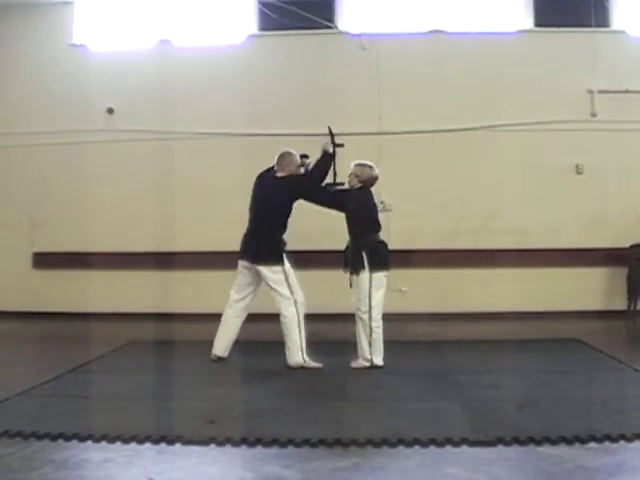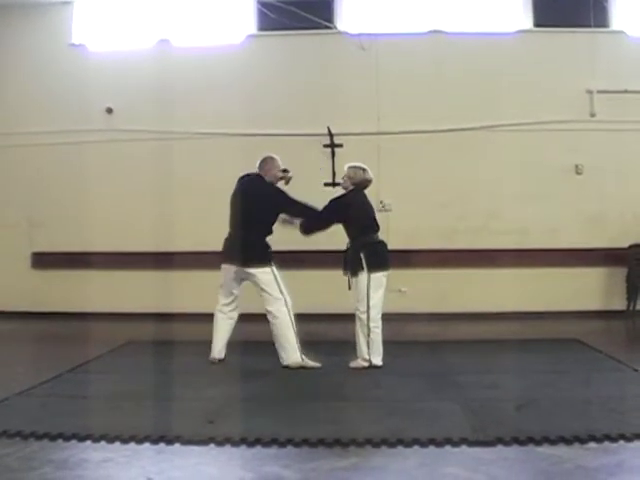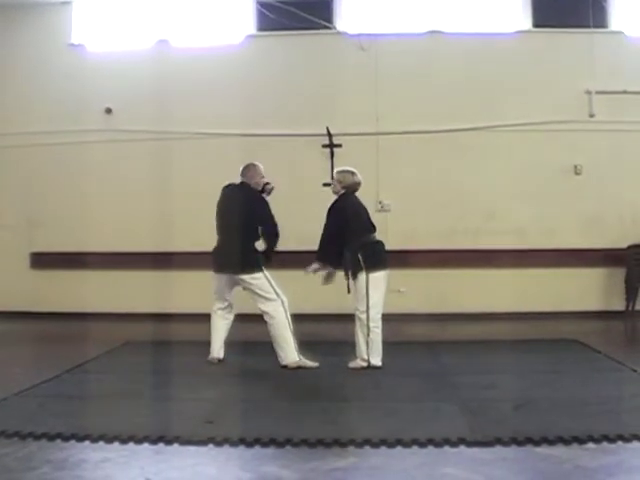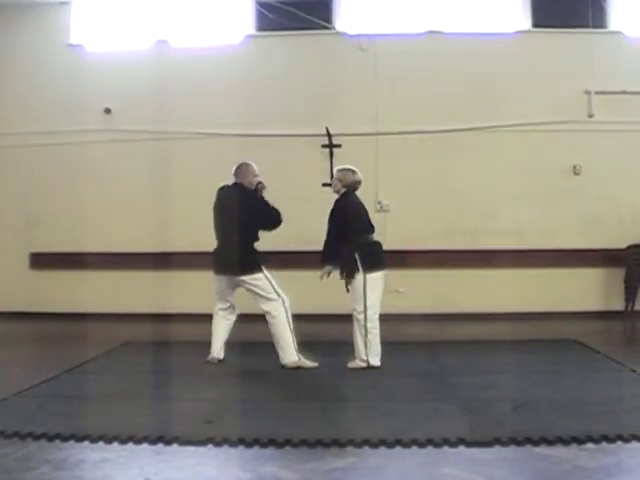
dt=0.2s
person 1, frame 1
left shoulder: (264, 178)
right shoulder: (285, 185)
left elbow: (278, 168)
right elbow: (314, 178)
left wrist: (300, 162)
right wrist: (327, 154)
left hip: (249, 250)
right hip: (269, 253)
left knee: (237, 300)
right knee: (291, 301)
left ankle: (219, 350)
right ankle: (298, 357)
person 1, frame 2
left shoulder: (244, 183)
right shoulder: (269, 192)
right elbow: (296, 208)
left wrist: (279, 176)
right wrist: (318, 215)
left hip: (232, 253)
right hip: (256, 255)
left knee: (226, 304)
right knee: (279, 304)
left ankle: (217, 353)
right ankle: (293, 357)
person 1, frame 3
left shoulder: (227, 193)
right shoulder: (254, 199)
right elbow: (271, 230)
left wrist: (261, 191)
right wrist: (267, 254)
left hip: (222, 260)
right hip: (246, 260)
left knee: (221, 307)
right knee: (275, 305)
left ankle: (216, 353)
right ankle: (291, 357)
person 1, frame 4
left shoulder: (222, 194)
right shoulder: (250, 198)
right elbow: (274, 220)
left hip: (222, 261)
right hip: (245, 262)
left knee: (223, 307)
right knee: (277, 304)
left ankle: (215, 353)
right ankle: (291, 357)
person 2, frame 1
left shoulder: (358, 198)
right shoulder: (359, 197)
left elbow: (325, 196)
right elbow: (329, 196)
left hip: (369, 259)
right hip: (368, 257)
left knee: (368, 311)
right knee: (365, 310)
left ankle: (373, 358)
right ankle: (368, 356)
person 2, frame 2
left shoulder: (349, 201)
right shoulder: (357, 200)
left elbow: (322, 218)
right elbow: (328, 216)
left wrist: (301, 224)
right wrist: (304, 222)
left hip: (368, 259)
right hip: (369, 257)
left knee: (368, 311)
right knee: (365, 310)
left ankle: (372, 358)
right ankle: (368, 356)
person 2, frame 3
left shoulder: (341, 206)
right shoulder: (350, 204)
left elbow: (331, 236)
right elbow: (338, 239)
left wrist: (322, 261)
right wrist: (333, 265)
left hip: (367, 261)
right hip: (370, 259)
left knee: (367, 311)
right knee: (365, 311)
left ankle: (371, 358)
right ankle: (367, 356)
person 2, frame 4
left shoulder: (343, 204)
right shoulder: (351, 202)
left elbow: (335, 235)
left wrist: (329, 262)
right wrist: (344, 264)
left hip: (364, 262)
right hip: (368, 259)
left knee: (365, 312)
right knee: (363, 311)
left ankle: (370, 358)
right ankle: (366, 356)
